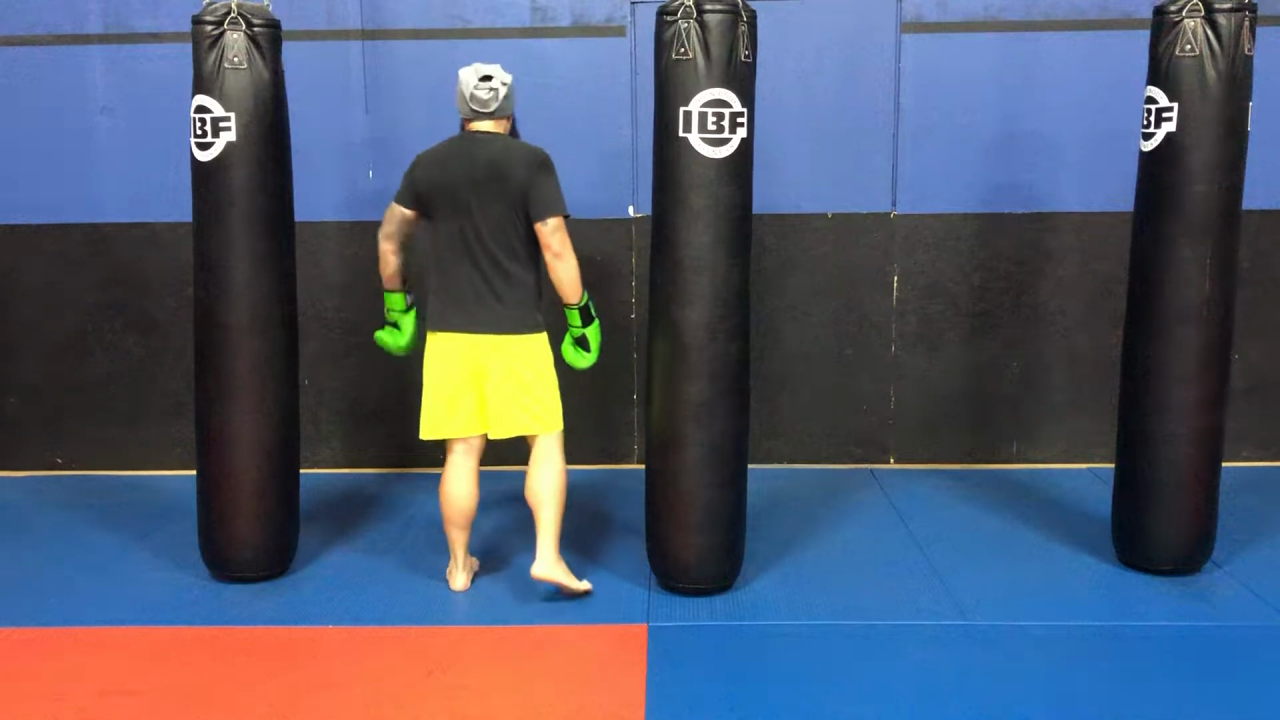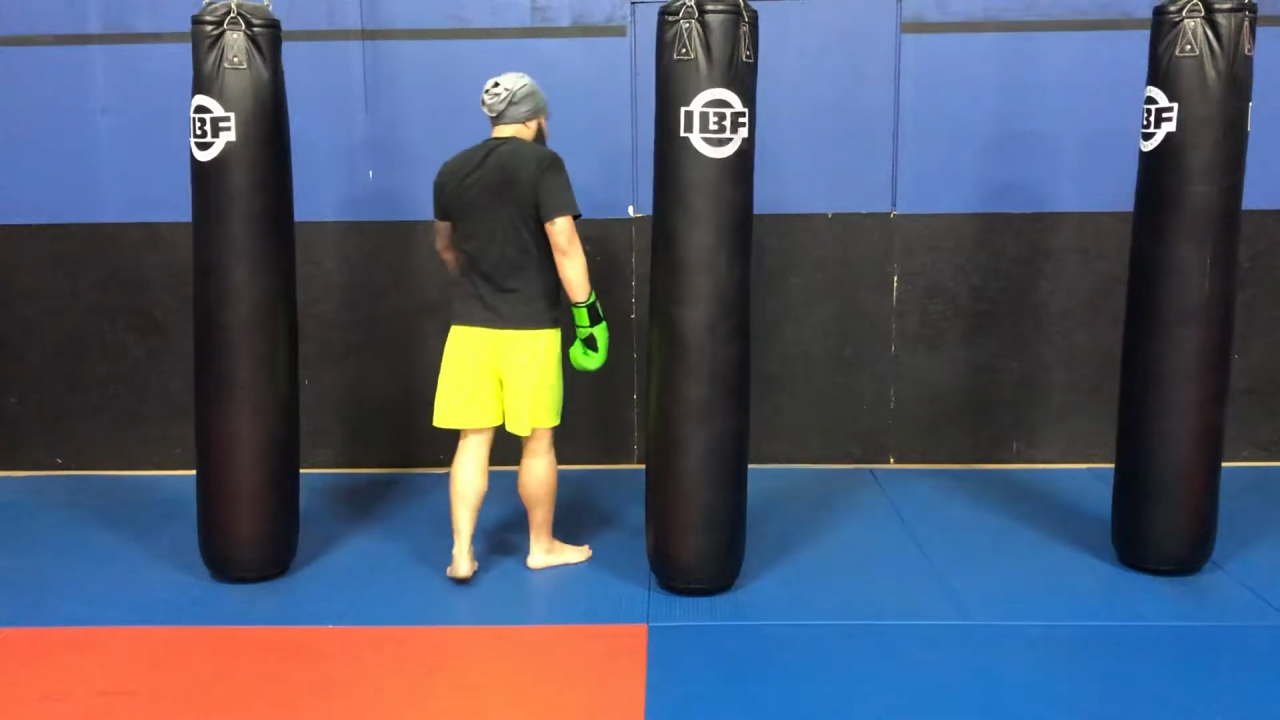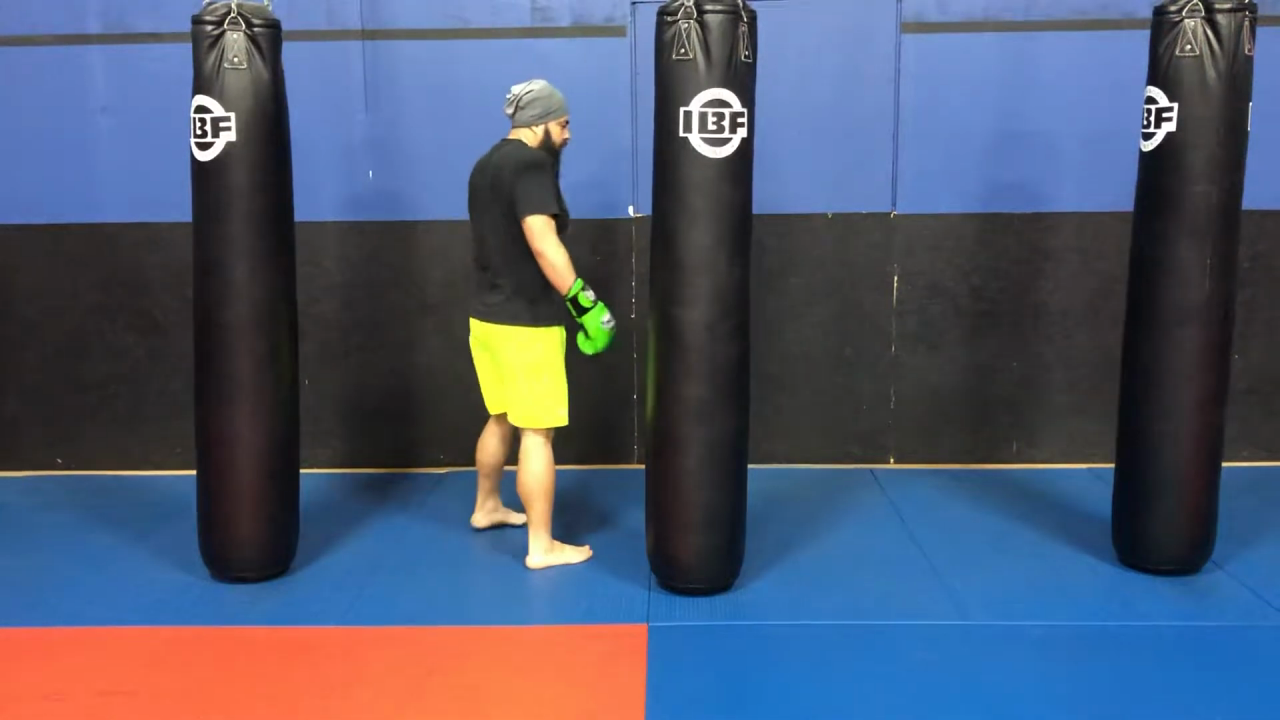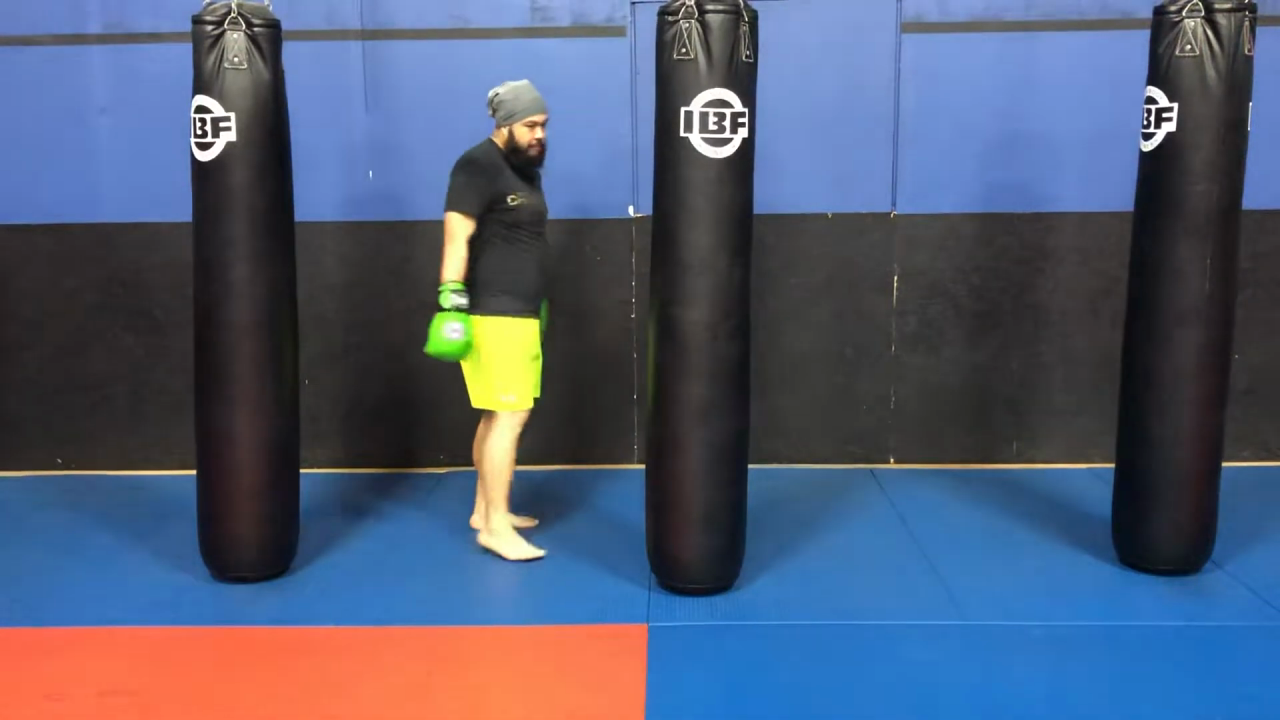
dt=0.4s
person 1, frame 1
left shoulder: (427, 164)
right shoulder: (531, 162)
left elbow: (389, 241)
right elbow: (557, 249)
left wrist: (397, 304)
right wrist: (580, 316)
left hip: (449, 333)
right hip: (517, 333)
left knee: (461, 453)
right knee: (547, 439)
left ankle: (459, 565)
right ankle: (548, 556)
person 1, frame 2
left shoulder: (452, 171)
right shoulder: (543, 164)
right elbow: (566, 248)
right wrist: (589, 316)
left hip: (470, 327)
right hip: (531, 329)
left knee: (473, 440)
right knee: (538, 440)
left ankle: (462, 552)
right ankle: (542, 545)
person 1, frame 3
left shoulder: (486, 165)
right shoulder: (531, 165)
right elbow: (543, 244)
right wrist: (583, 301)
left hip: (486, 315)
right hip: (527, 322)
left knee: (502, 419)
right knee: (536, 432)
left ankle: (486, 506)
right ankle: (542, 545)
person 1, frame 4
left shoulder: (525, 169)
right shoulder: (478, 167)
right elbow: (457, 239)
left wrist: (539, 298)
right wrist: (452, 304)
left hip: (518, 312)
right hip: (493, 315)
left knee: (498, 415)
right knee: (511, 415)
left ankle: (487, 508)
right ankle: (494, 524)
